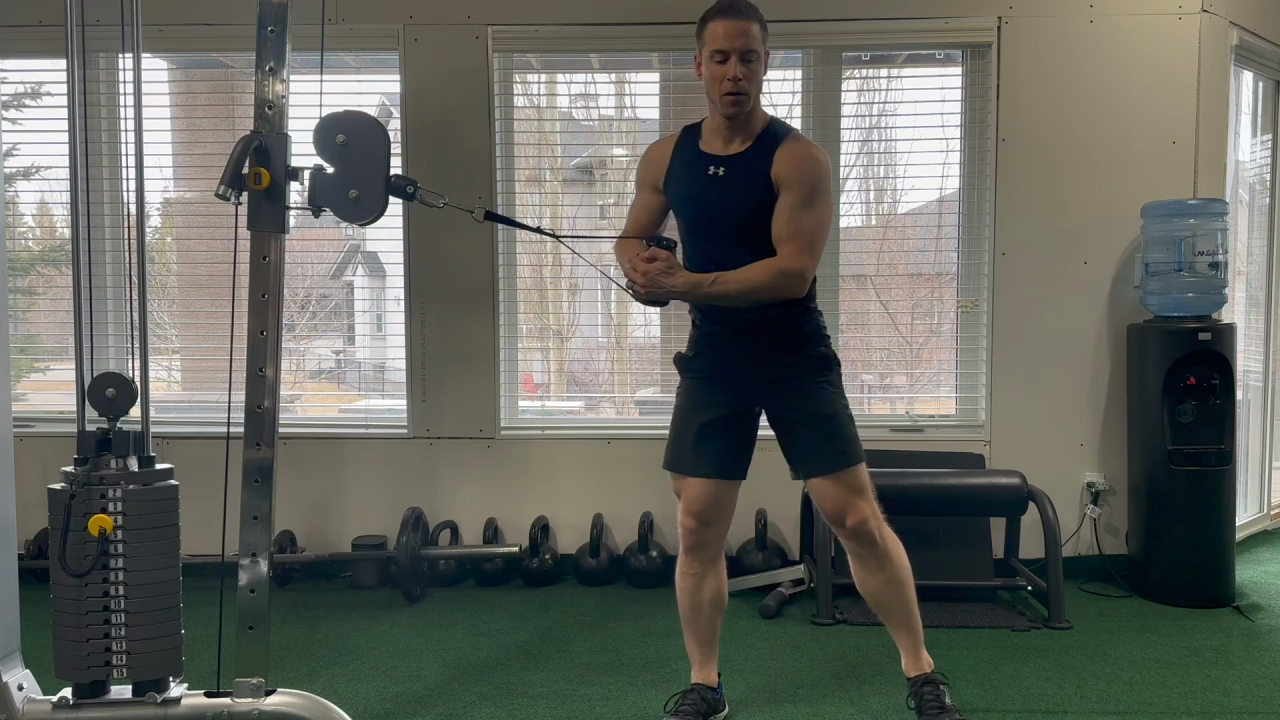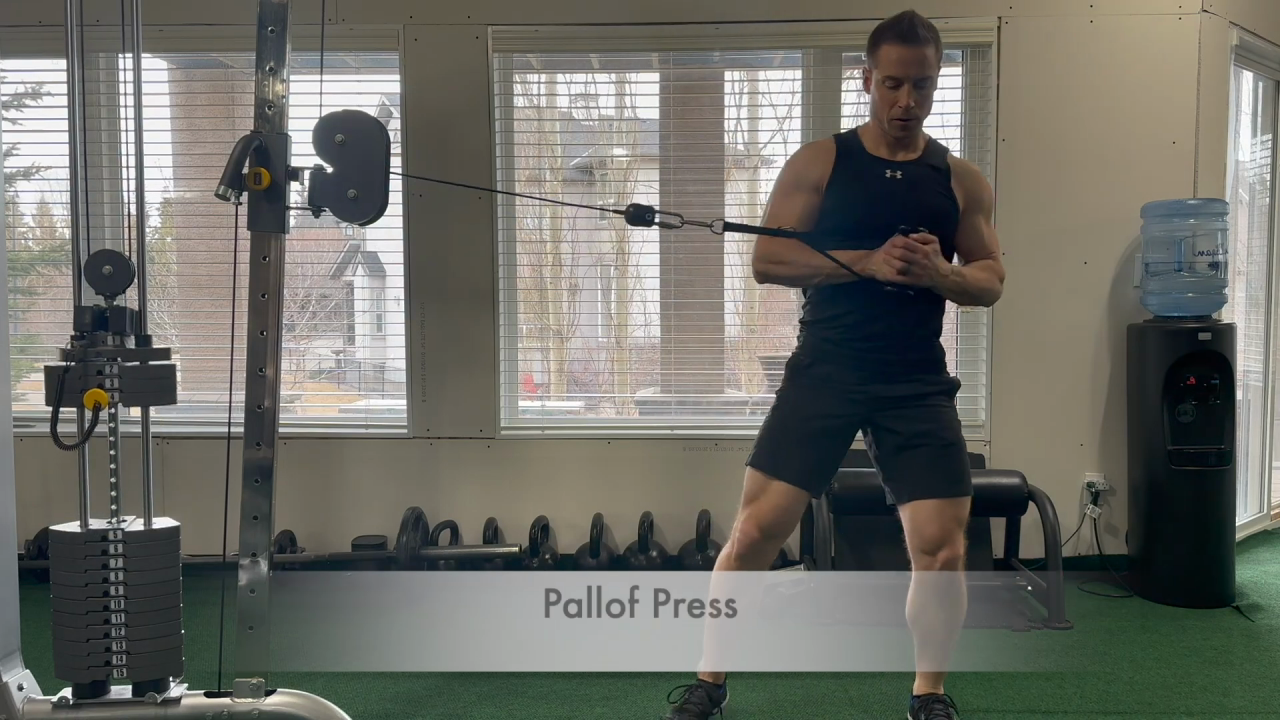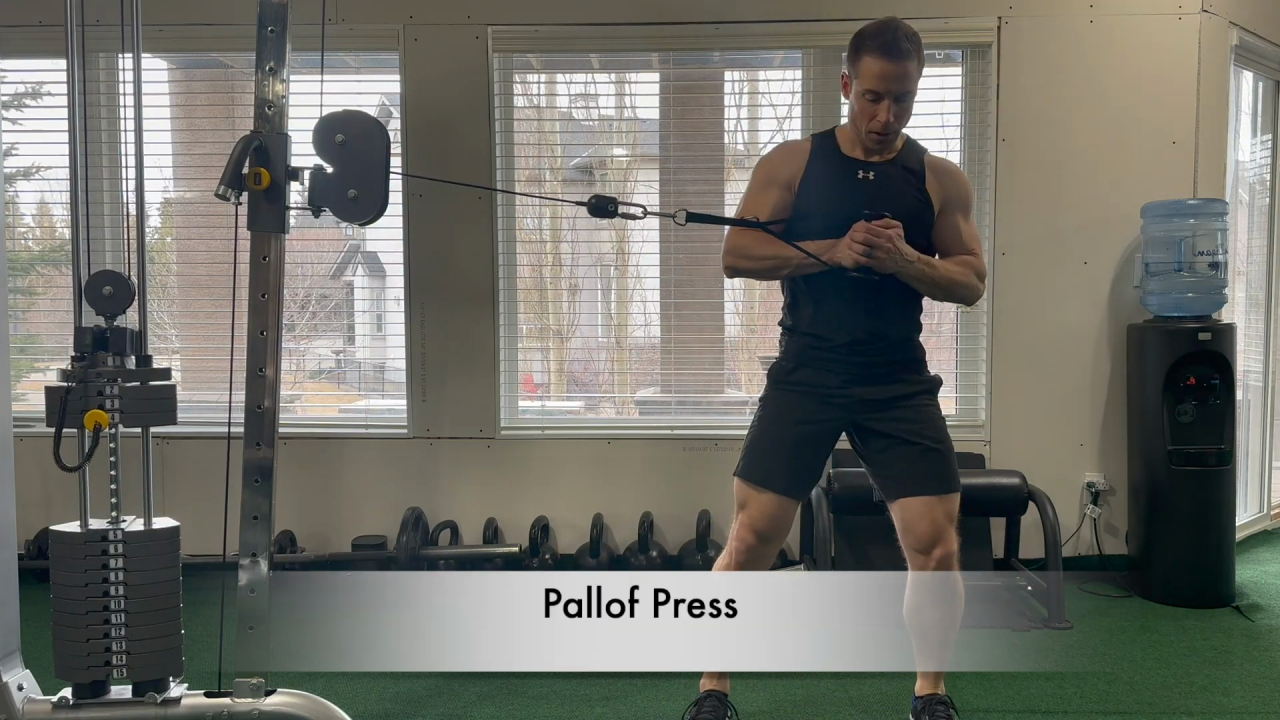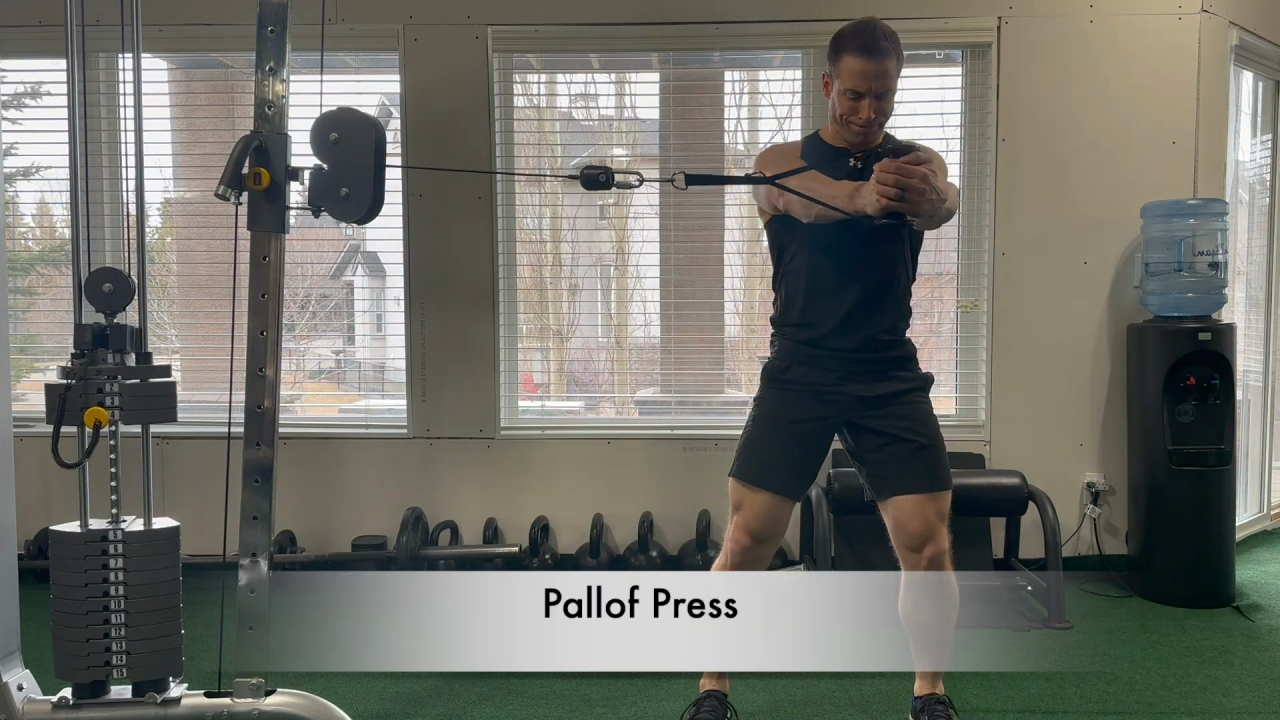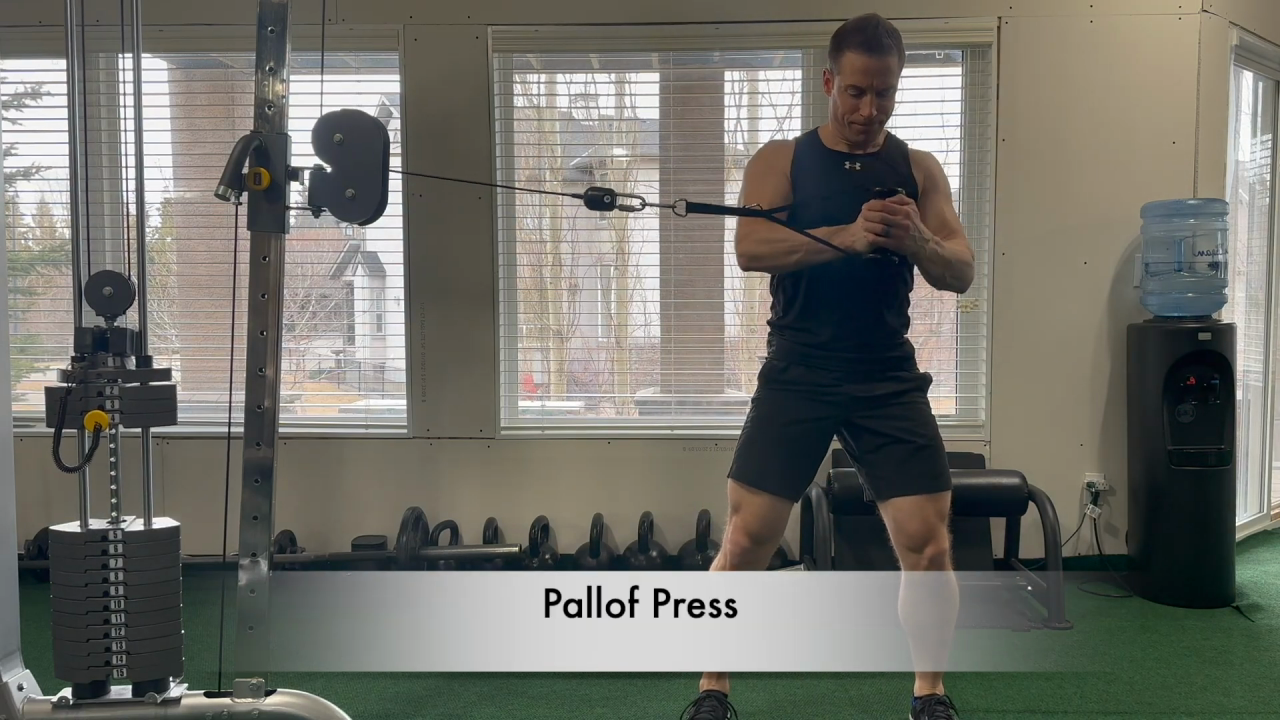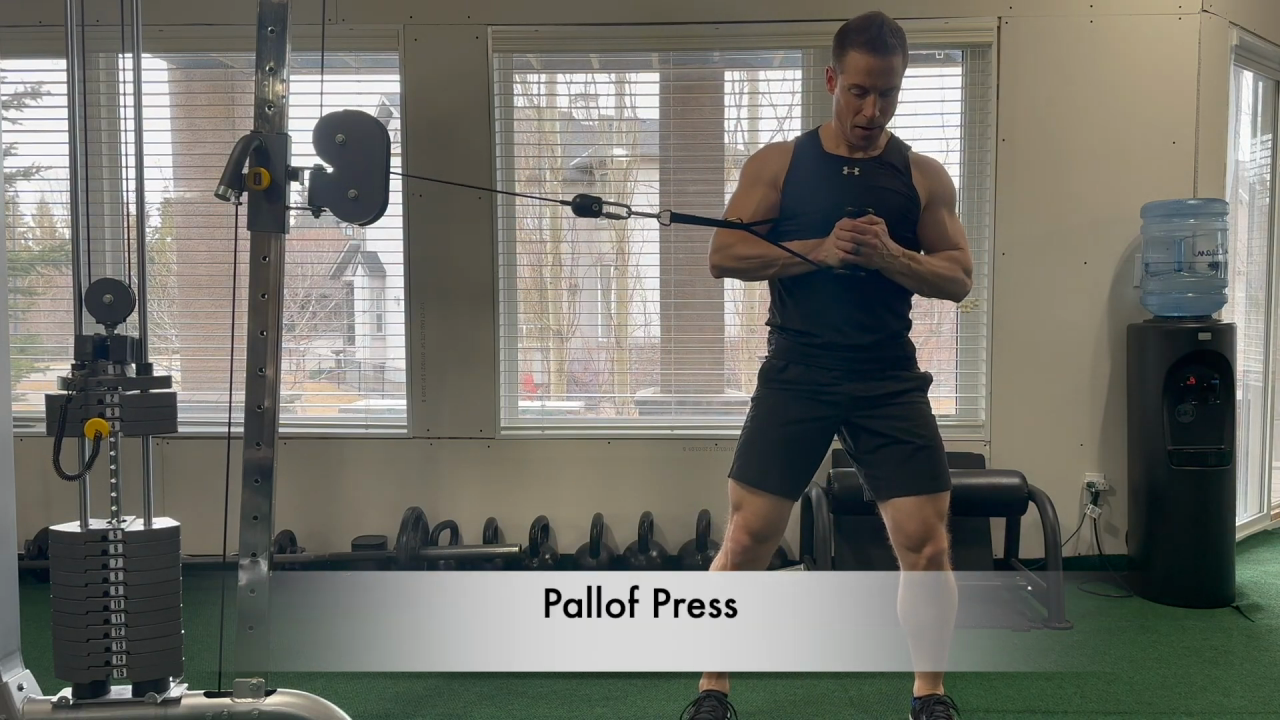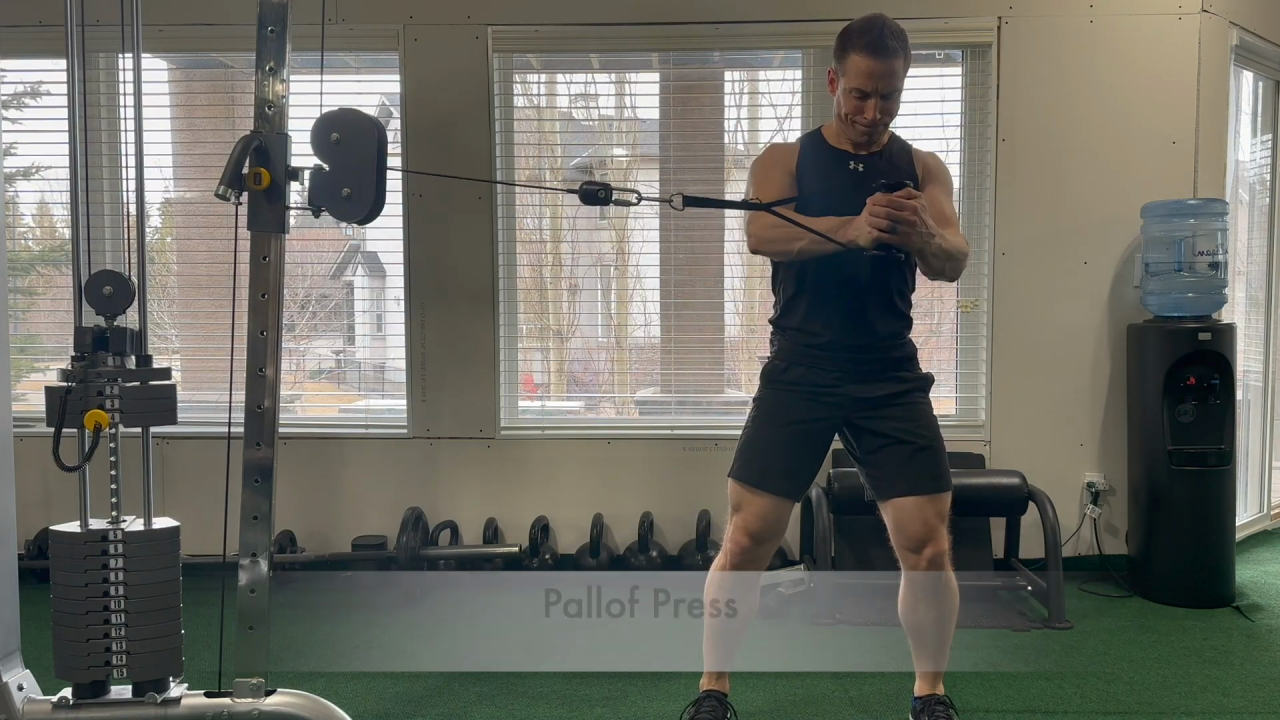
dt=0.7s
person 1, frame 1
left shoulder: (797, 156)
right shoulder: (666, 157)
left elbow: (796, 272)
right elbow: (632, 237)
left wrist: (692, 284)
right wrist: (640, 265)
left hip: (796, 363)
right hip: (712, 364)
left knee: (857, 520)
right knee: (697, 531)
person 1, frame 2
left shoulder: (961, 180)
right shoulder: (819, 161)
left elbow: (991, 282)
right elbow: (766, 260)
left wrist: (939, 271)
right wrist: (868, 262)
left hip: (917, 384)
right hip: (824, 373)
left knee: (943, 553)
right knee: (755, 532)
person 1, frame 3
left shoulder: (940, 178)
right shoulder: (792, 162)
left elbow: (972, 281)
right elbow: (736, 254)
left wrist: (903, 258)
right wrist: (833, 250)
left hip: (899, 384)
right hip: (804, 376)
left knee: (937, 549)
right knee: (749, 541)
person 1, frame 4
left shoulder: (916, 159)
right shoulder: (783, 160)
left elbow: (944, 206)
right elbow: (806, 202)
left wrist: (929, 194)
right wrist: (864, 194)
left hip: (889, 376)
right hip: (800, 373)
left knee: (929, 546)
right knee: (745, 542)
person 1, frame 5
left shoulder: (918, 168)
right shoulder: (779, 159)
left elbow: (959, 272)
right elbow: (752, 249)
left wrist: (915, 237)
right wrist: (848, 235)
left hip: (887, 377)
right hip: (797, 374)
left knee: (928, 546)
right knee: (744, 542)
person 1, frame 6
left shoulder: (923, 175)
right shoulder: (778, 164)
left elbow: (959, 278)
right elbow: (723, 256)
left wrist: (888, 255)
right wrist: (820, 249)
left hip: (889, 380)
right hip: (796, 375)
left knee: (927, 548)
right knee: (744, 543)
person 1, frame 7
left shoulder: (922, 168)
right shoulder: (784, 160)
left elbow: (953, 262)
right elbow: (764, 235)
left wrist: (918, 232)
right wrist: (853, 228)
left hip: (890, 377)
right hip: (799, 374)
left knee: (929, 549)
right knee: (744, 543)
